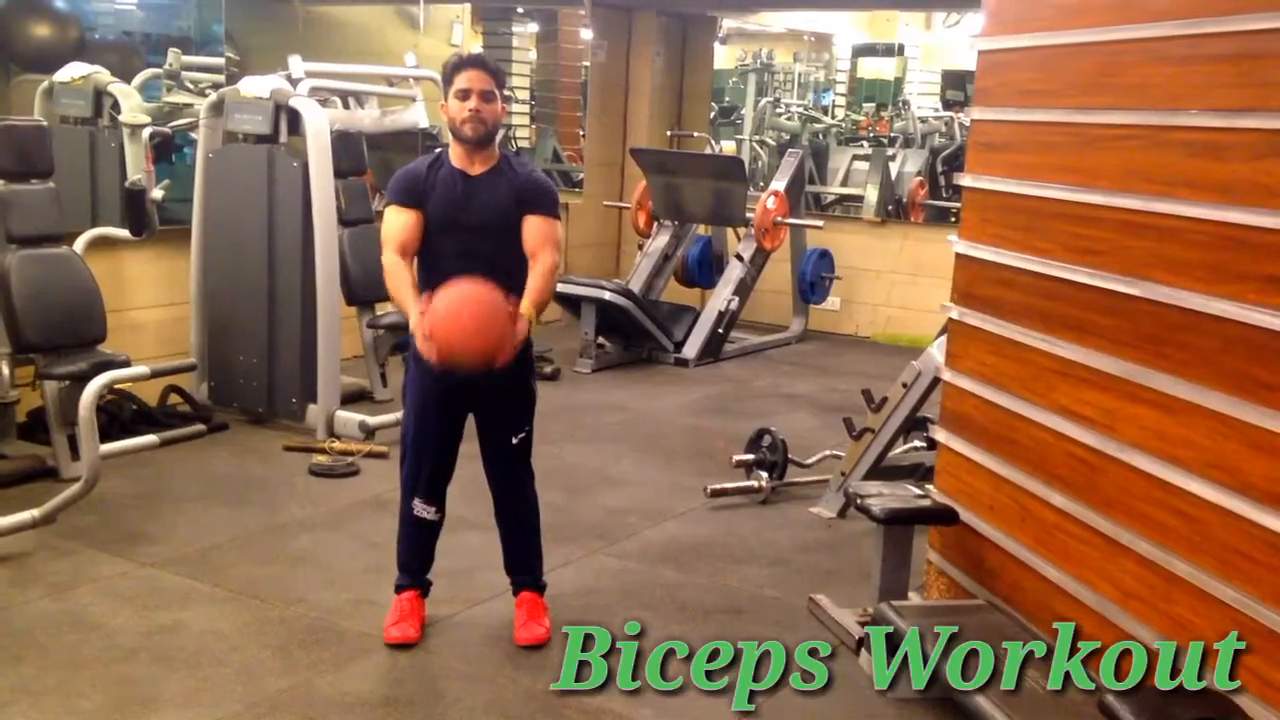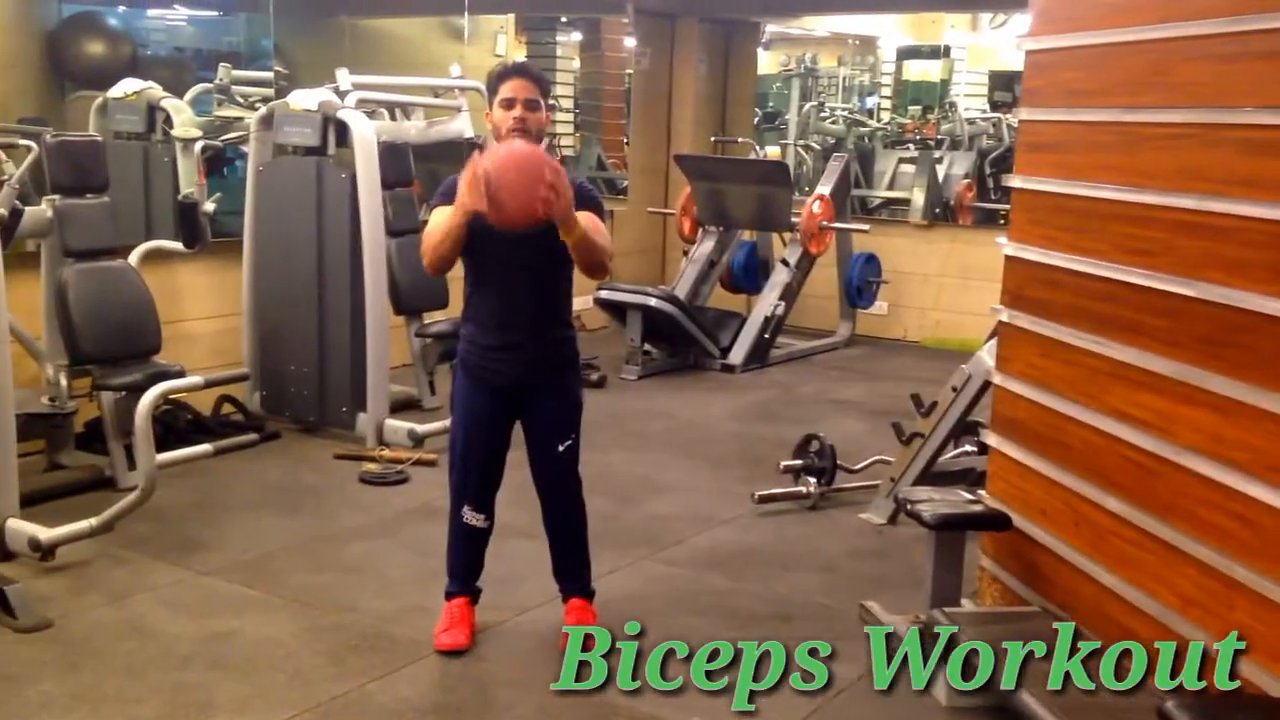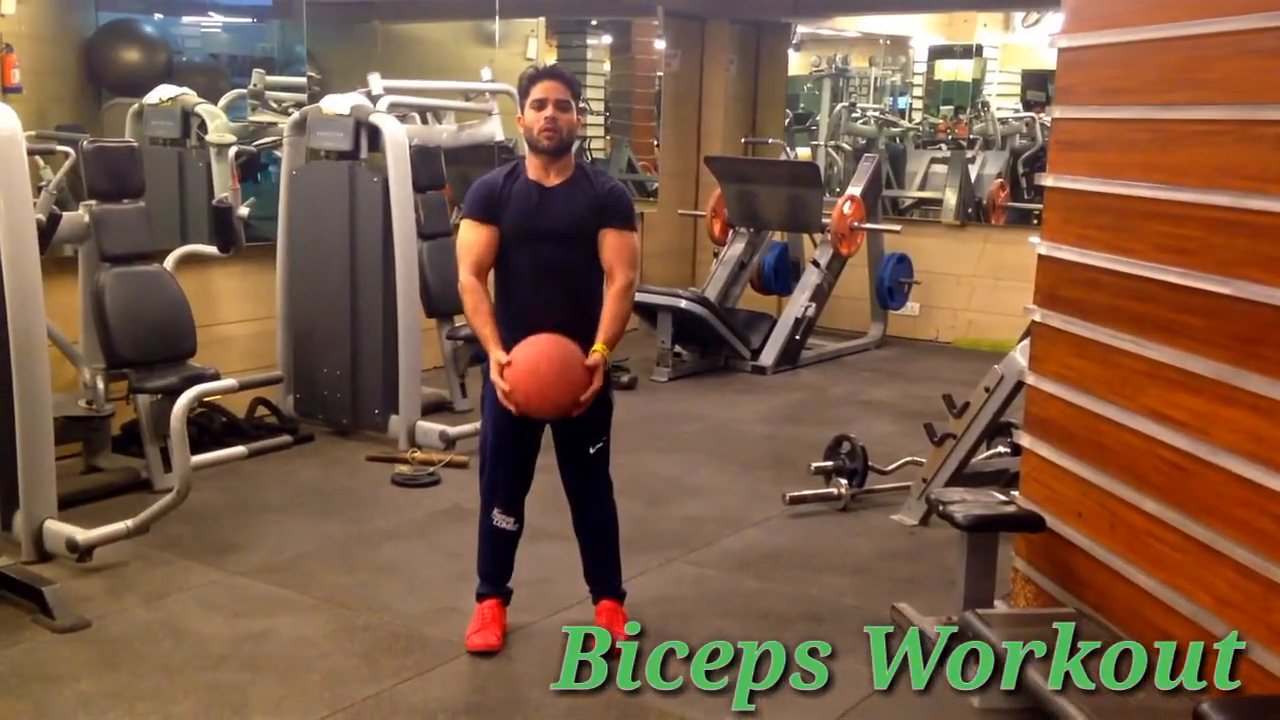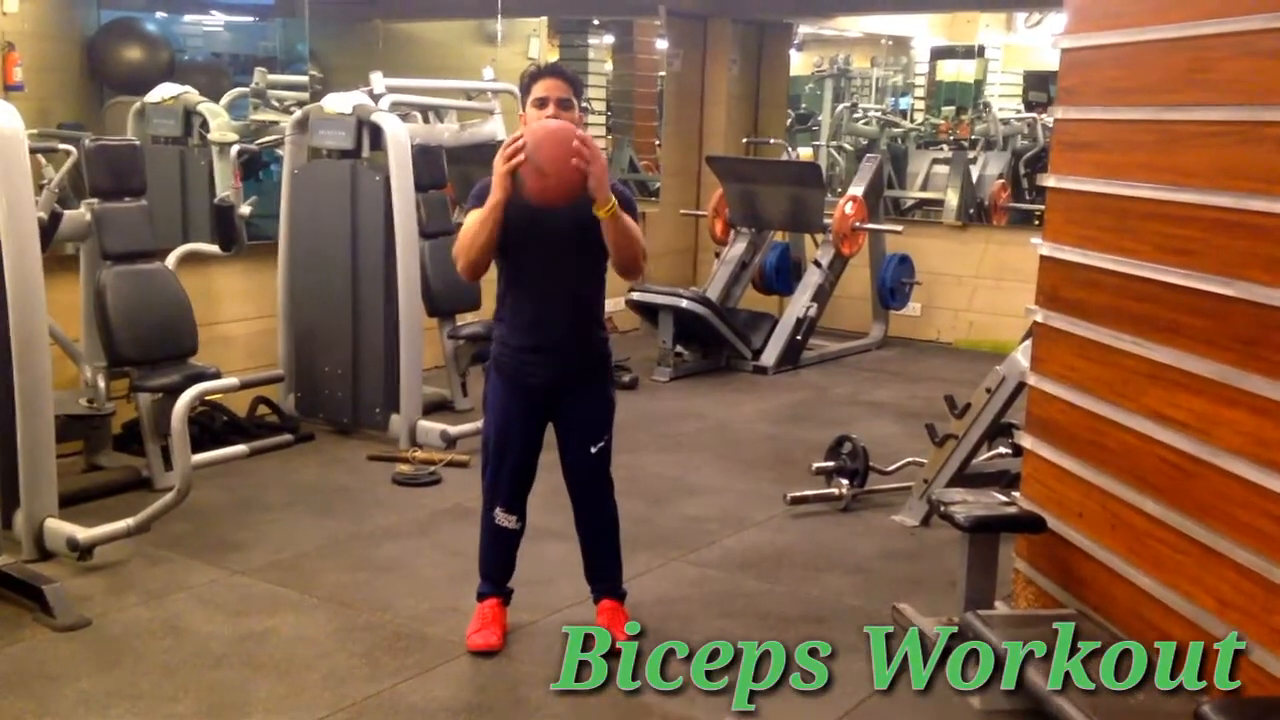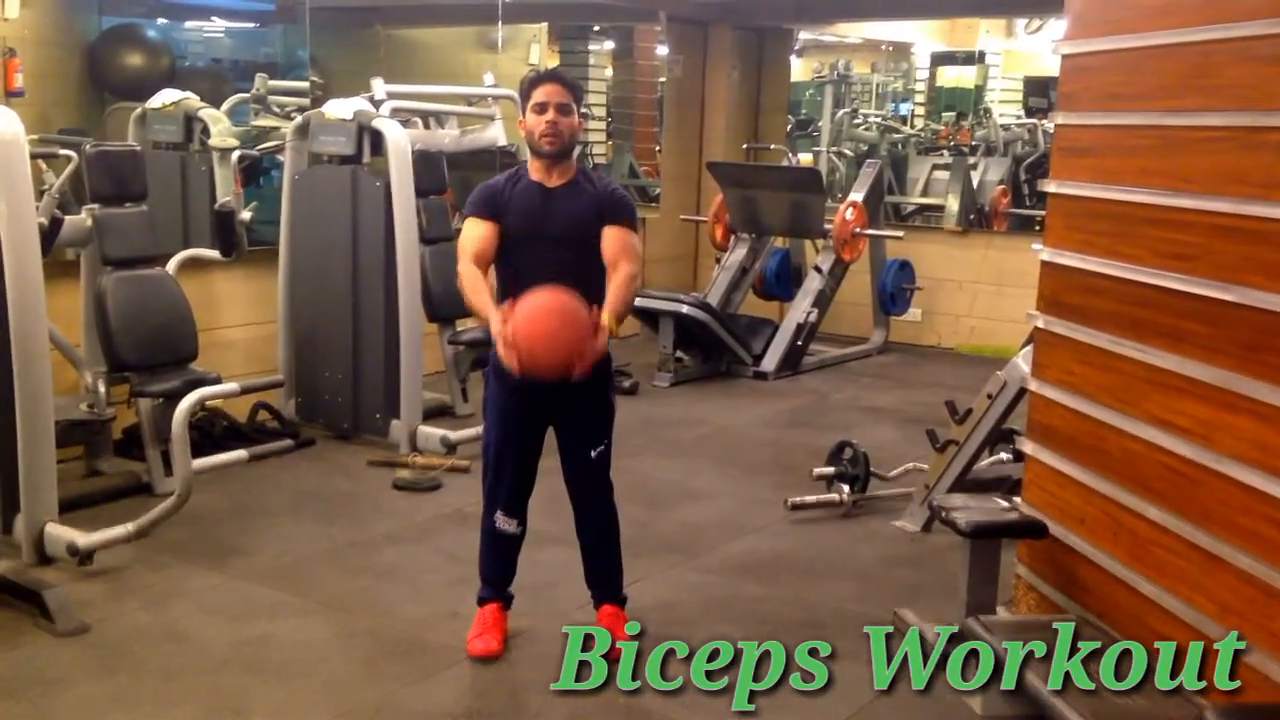
dt=1s
person 1, frame 1
left shoulder: (530, 185)
right shoulder: (414, 180)
left elbow: (545, 259)
right elbow: (395, 256)
left wrist: (524, 314)
right wrist: (415, 310)
left hip: (507, 354)
right hip: (434, 353)
left knee: (513, 478)
right knee: (422, 477)
left ankle: (528, 591)
right ankle: (410, 590)
person 1, frame 2
left shoulder: (574, 192)
right shoulder: (459, 188)
left elbow: (600, 265)
right elbow: (432, 261)
left wrist: (565, 219)
right wrist: (463, 211)
left hip: (552, 365)
right hip: (481, 364)
left knee: (561, 486)
right knee: (471, 487)
left ankle: (578, 599)
right ankle: (460, 598)
person 1, frame 3
left shoulder: (607, 195)
right shoulder: (490, 192)
left elbow: (621, 279)
right elbow: (471, 277)
left wrist: (601, 352)
right wrist: (495, 352)
left hip: (582, 368)
right hip: (512, 367)
left knee: (591, 488)
right knee: (501, 488)
left ankle: (608, 600)
right ankle: (491, 599)
person 1, frame 4
left shoulder: (607, 190)
right shoulder: (494, 188)
left elbow: (633, 266)
right elbow: (467, 266)
left wrist: (601, 196)
right wrist: (500, 195)
left hip: (585, 368)
right hip: (514, 367)
left knee: (593, 488)
right knee: (503, 489)
left ankle: (610, 600)
right ankle: (492, 599)
person 1, frame 5
left shoulder: (607, 199)
right shoulder: (493, 196)
left elbow: (624, 269)
right elbow: (469, 267)
left wrist: (604, 328)
right wrist: (495, 321)
left hip: (585, 373)
right hip: (513, 372)
left knee: (593, 492)
right knee: (504, 493)
left ankle: (610, 605)
right ankle: (493, 604)
